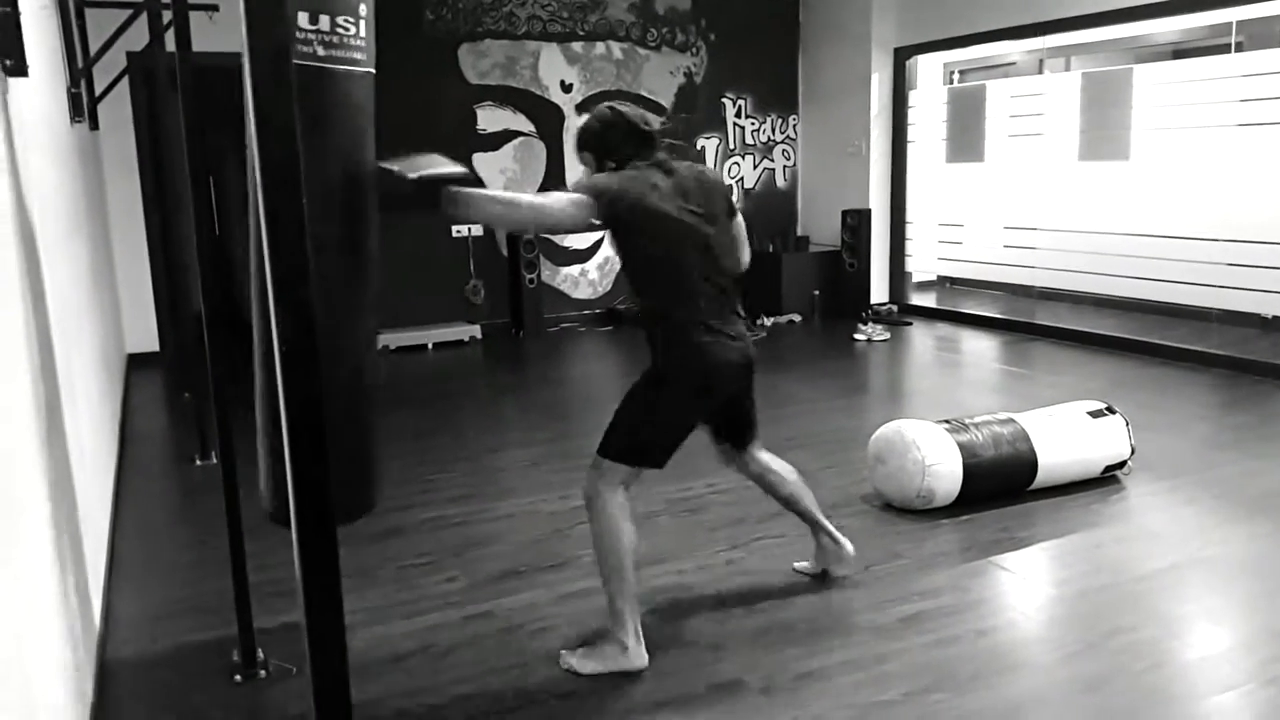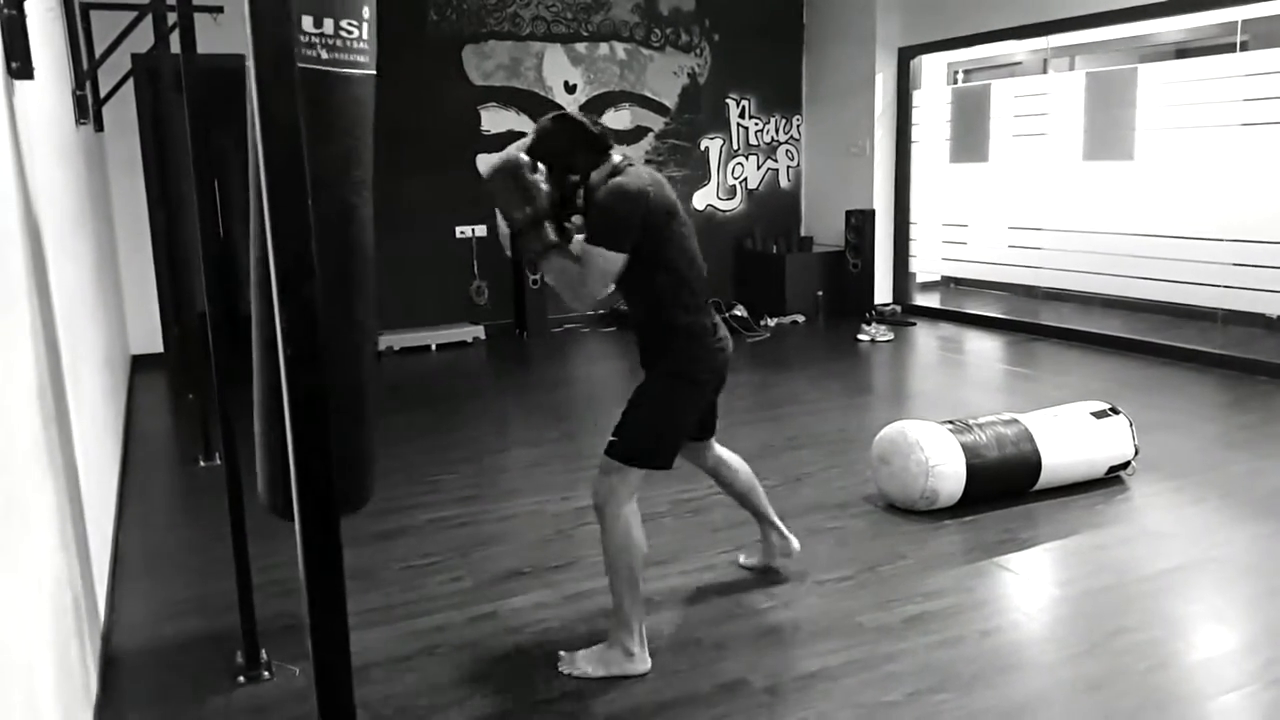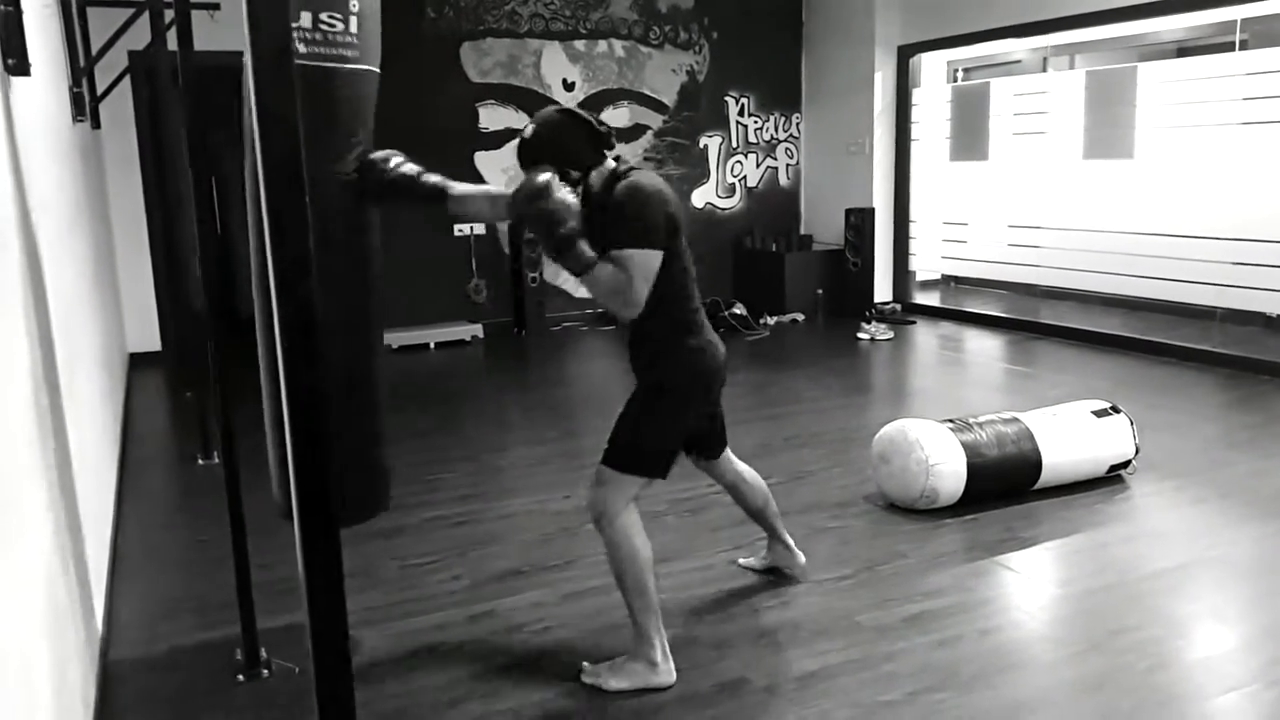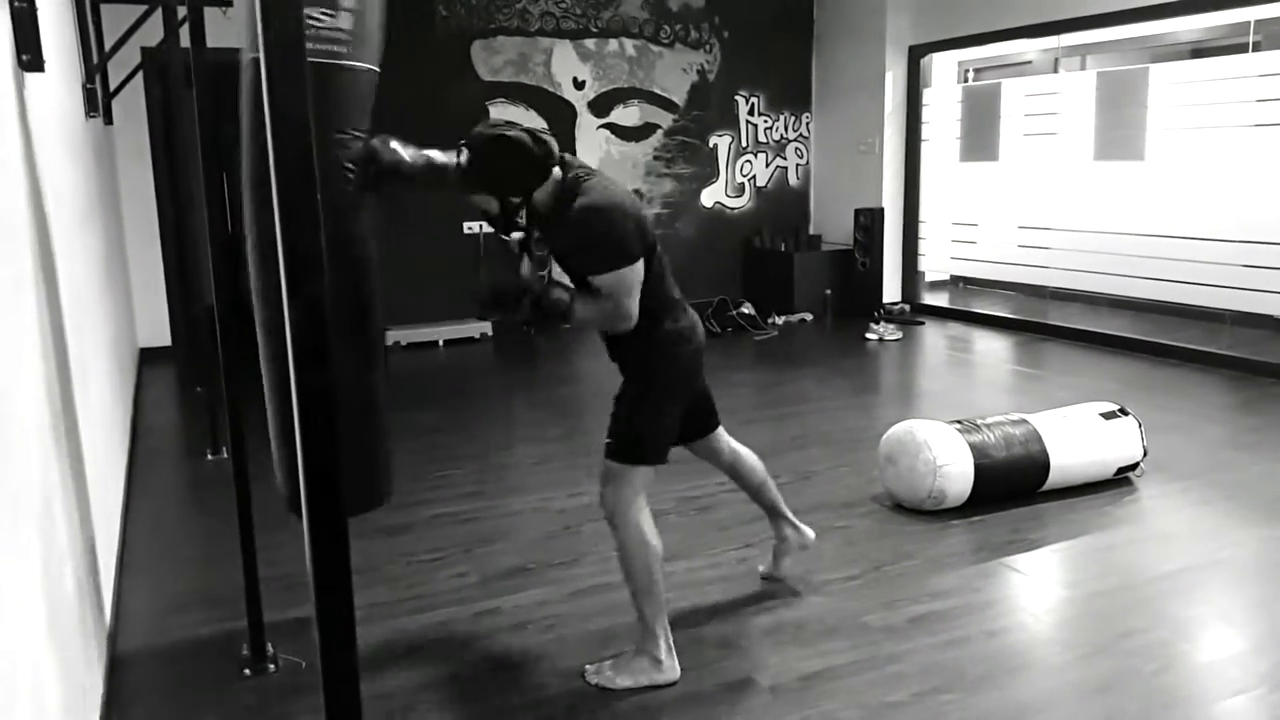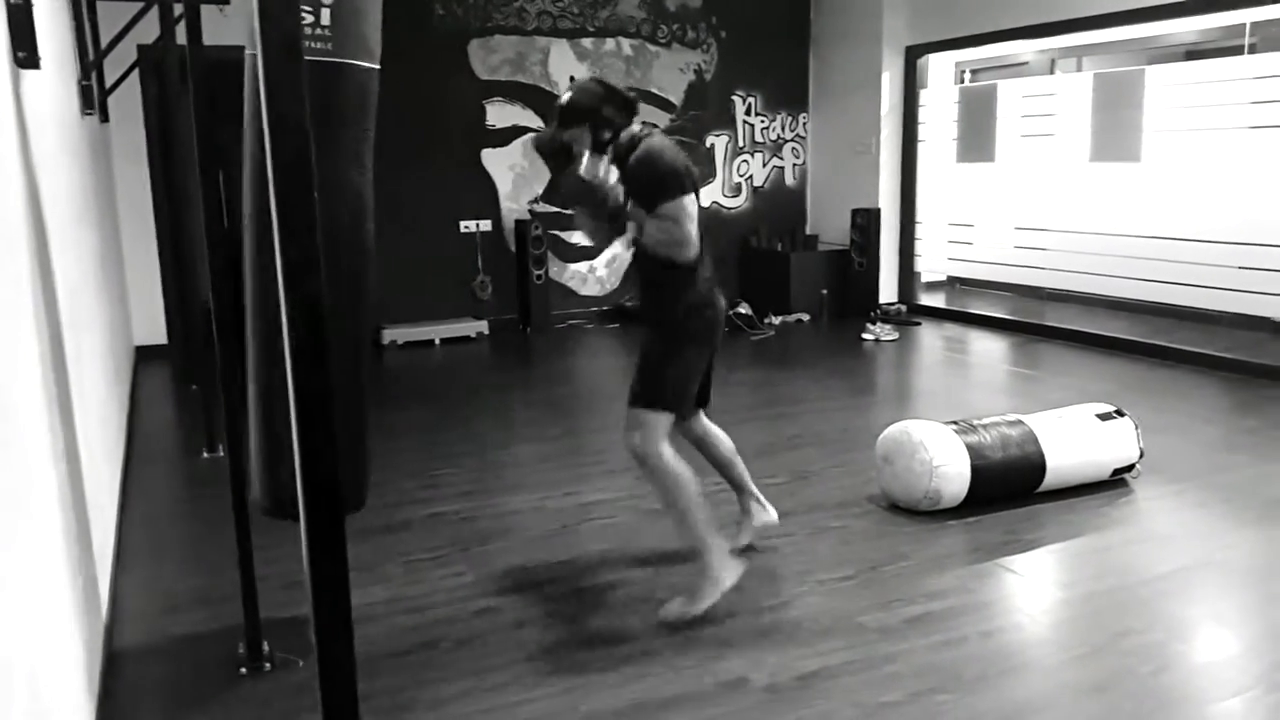
dt=0.5s
person 1, frame 1
left shoulder: (621, 190)
right shoulder: (704, 181)
left elbow: (528, 214)
right elbow: (739, 260)
left wrist: (445, 193)
left hip: (685, 362)
right hip: (733, 350)
left knee: (605, 488)
right knee: (747, 457)
left ankle: (625, 642)
right ankle: (830, 544)
person 1, frame 2
left shoulder: (624, 196)
right shoulder: (633, 182)
left elbow: (587, 290)
right elbow: (598, 262)
left wrist: (535, 234)
right wrist: (548, 232)
left hip: (684, 357)
right hip: (702, 347)
left knee: (612, 491)
right knee: (705, 450)
left ankle: (627, 645)
right ankle: (775, 540)
person 1, frame 3
left shoulder: (638, 198)
right shoulder: (592, 194)
left elbow: (628, 303)
right elbow: (506, 202)
left wrist: (567, 244)
right wrist: (423, 183)
left hip: (681, 369)
right hip: (696, 359)
left knee: (611, 504)
right knee: (717, 461)
left ankle: (652, 658)
right ankle: (783, 550)
person 1, frame 4
left shoulder: (598, 212)
right shoulder: (556, 176)
left elbow: (623, 314)
right elbow: (465, 169)
left wrist: (551, 299)
right wrist: (409, 159)
left hip: (660, 352)
right hip: (673, 341)
left knee: (622, 499)
right knee: (711, 443)
left ankle: (657, 655)
right ankle: (788, 528)
person 1, frame 5
left shoulder: (655, 158)
right shoulder: (631, 159)
left elbow: (684, 245)
right elbow: (600, 231)
left wrist: (619, 208)
right wrist: (577, 180)
left hip: (685, 314)
right hip: (682, 310)
left knee: (645, 439)
right knee: (690, 421)
left ankle: (716, 562)
right ankle: (754, 505)
